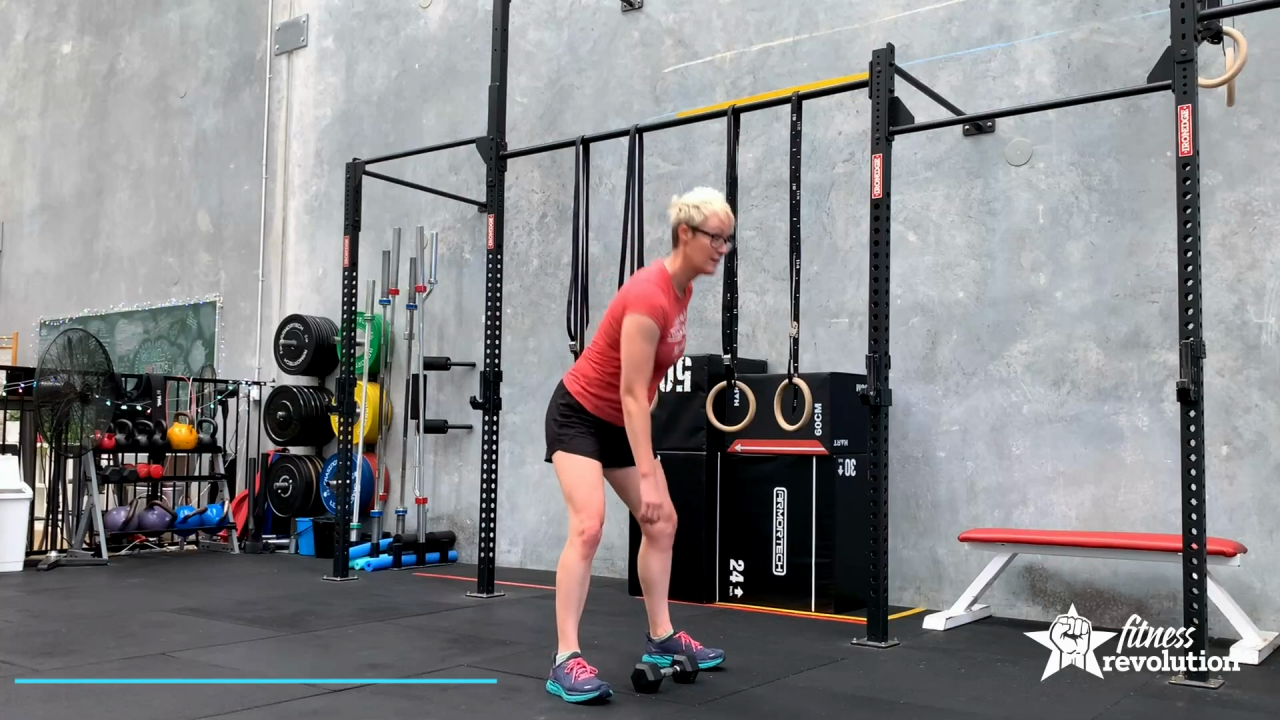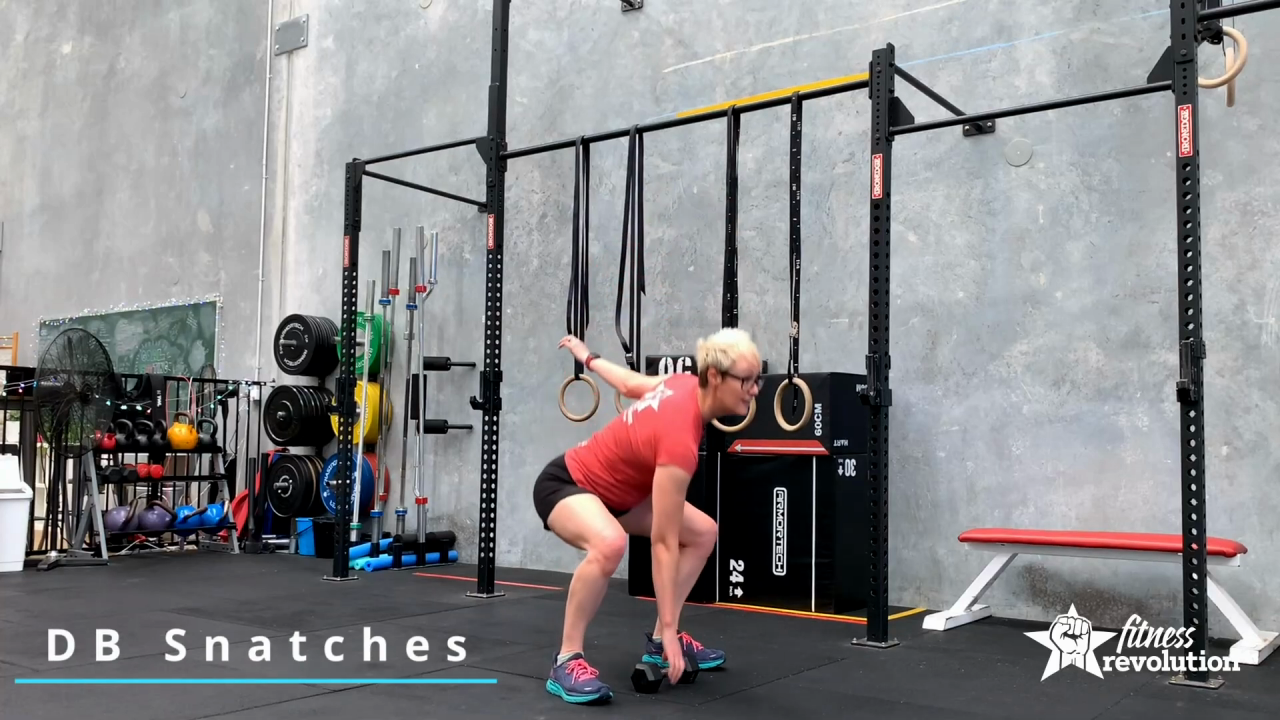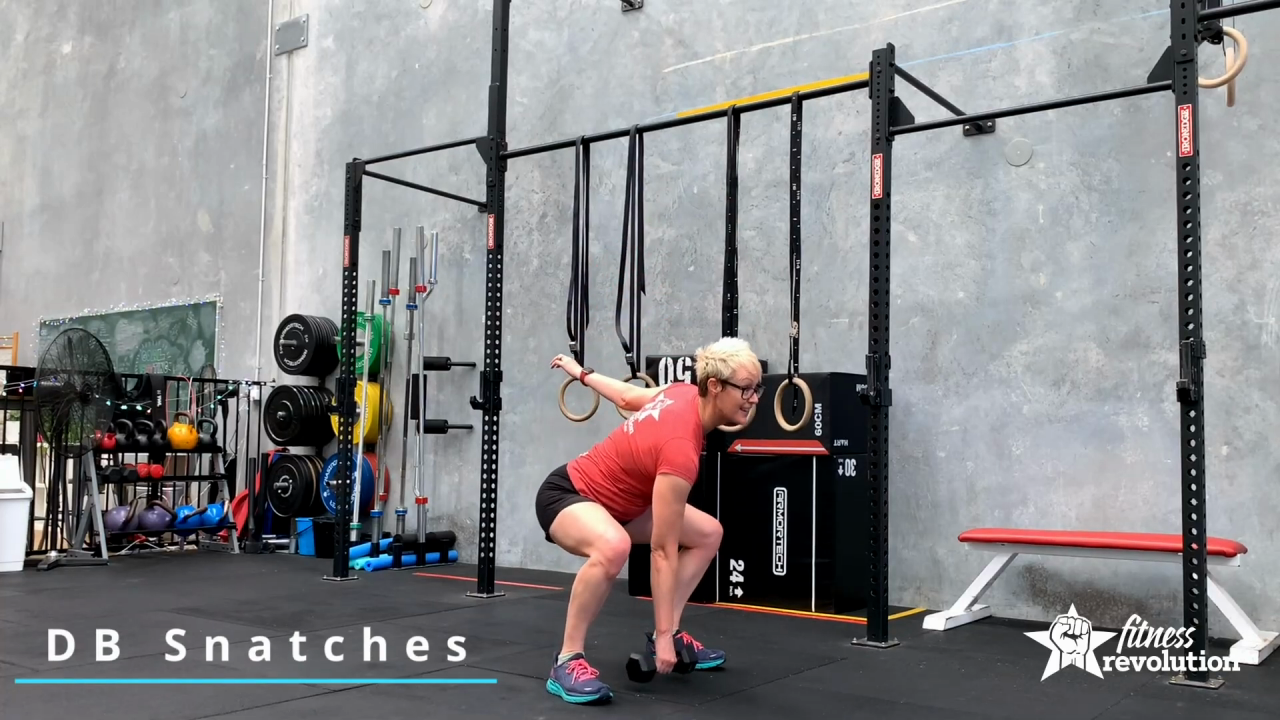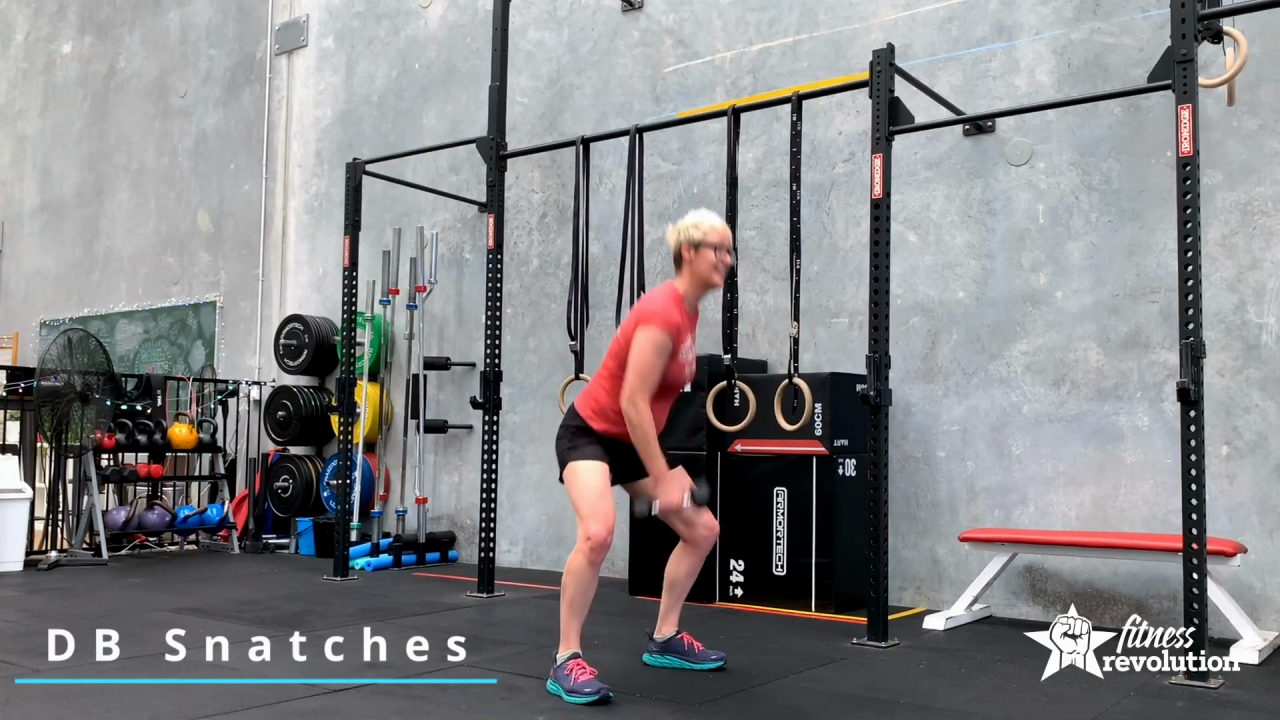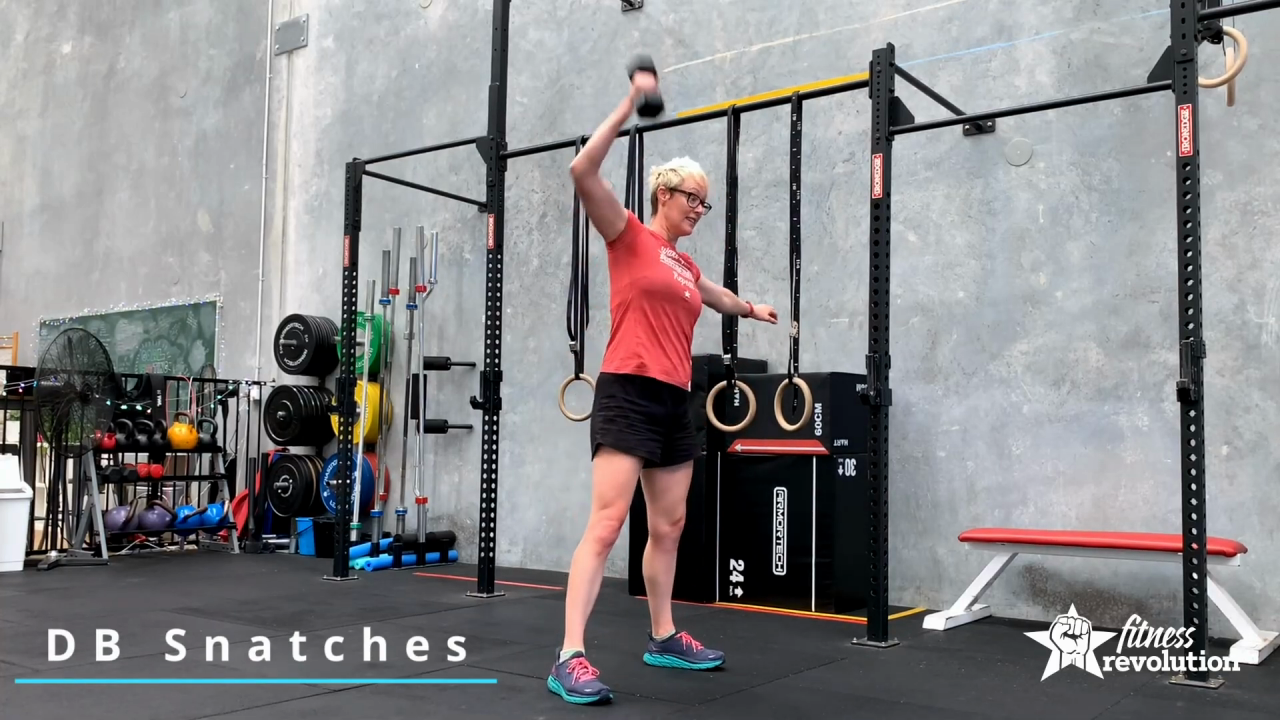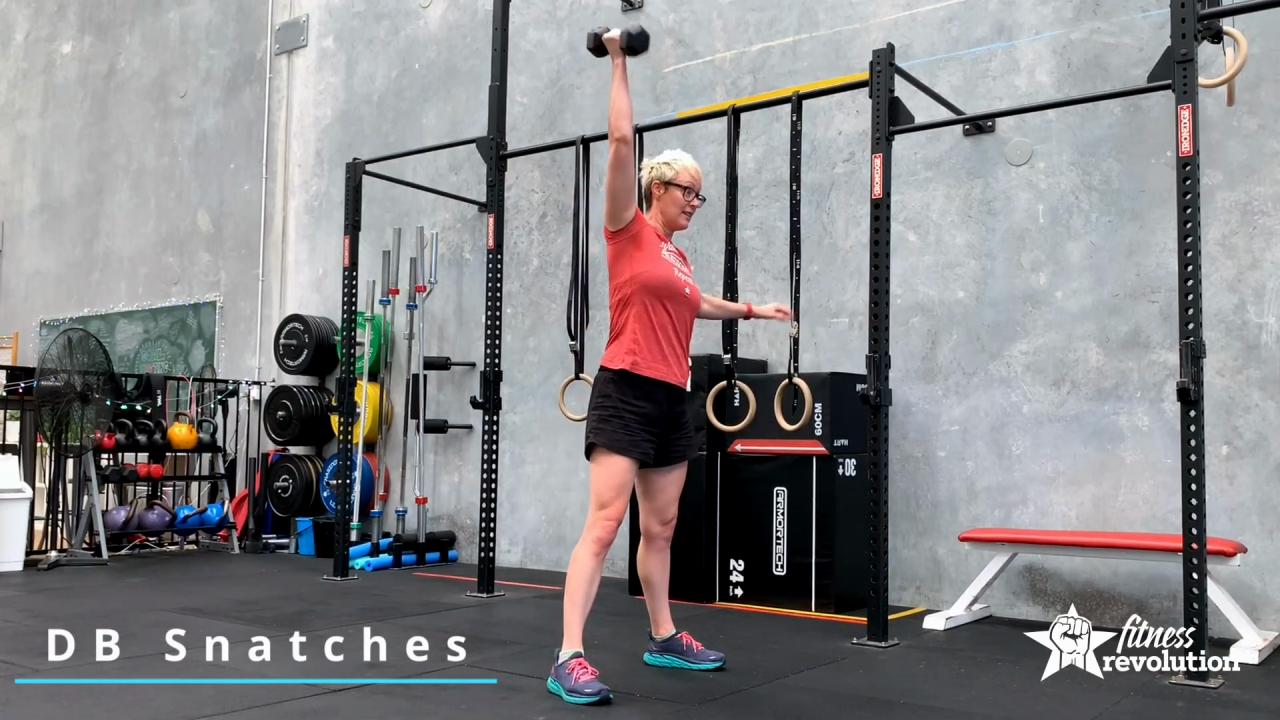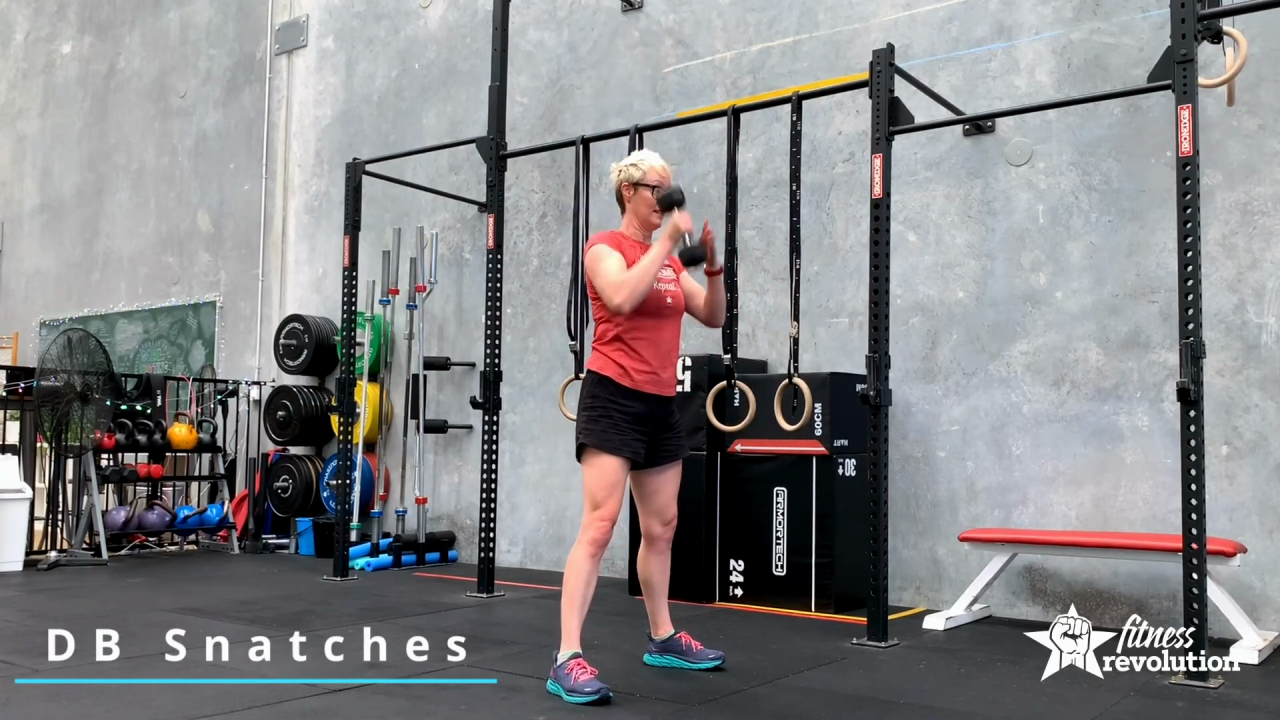
dt=0.4s
person 1, frame 1
left shoulder: (680, 286)
right shoulder: (650, 297)
right elbow: (633, 395)
right wrist: (648, 475)
left hip: (618, 419)
right hip: (580, 414)
left knee: (663, 522)
right knee: (588, 526)
left ankle: (662, 639)
right ankle: (566, 659)
person 1, frame 2
left shoulder: (687, 386)
right shoulder: (679, 440)
left elbow: (630, 384)
right elbow: (664, 544)
left wrist: (588, 357)
right wrist: (670, 626)
left hip: (612, 486)
right hip: (565, 484)
left knee: (704, 532)
right knee: (609, 544)
left ankle: (658, 640)
right ankle: (568, 660)
person 1, frame 3
left shoulder: (686, 395)
right shoulder: (681, 450)
left elbow: (630, 397)
right elbow: (663, 551)
left wrist: (582, 374)
right wrist: (663, 636)
left hip: (611, 498)
right hip: (566, 495)
left knee: (708, 534)
right knee: (613, 547)
left ankle: (668, 635)
right ankle: (568, 661)
person 1, frame 4
left shoulder: (682, 306)
right shoulder: (663, 312)
right elbow: (633, 405)
right wrist: (663, 481)
left hip: (631, 439)
right hip: (590, 434)
left knee: (704, 531)
right knee: (598, 532)
left ankle: (664, 638)
right ankle: (566, 659)
person 1, frame 5
left shoulder: (684, 263)
right shoulder: (627, 236)
left elbow: (709, 293)
right elbow: (581, 171)
left wrist: (751, 308)
right wrist: (628, 107)
left hip: (674, 400)
right hip: (627, 394)
left knee: (668, 527)
right knee: (606, 526)
left ankle: (663, 636)
right ankle: (570, 657)
person 1, frame 6
left shoulder: (676, 256)
right shoulder: (628, 229)
left elbow: (692, 304)
right elbow: (620, 141)
left wrist: (751, 309)
right wrist: (619, 61)
left hip: (670, 399)
right hip: (626, 392)
left knee: (661, 529)
right knee: (604, 525)
left ankle: (663, 636)
right ankle: (568, 657)
person 1, frame 7
left shoulder: (669, 264)
right shoulder: (604, 247)
left elbow: (714, 317)
right elbow: (624, 300)
left wrist: (712, 265)
right wrist: (666, 240)
left hip: (660, 405)
right hip: (613, 397)
left knee: (661, 528)
right knee: (599, 526)
left ankle: (662, 637)
right ankle: (567, 658)
